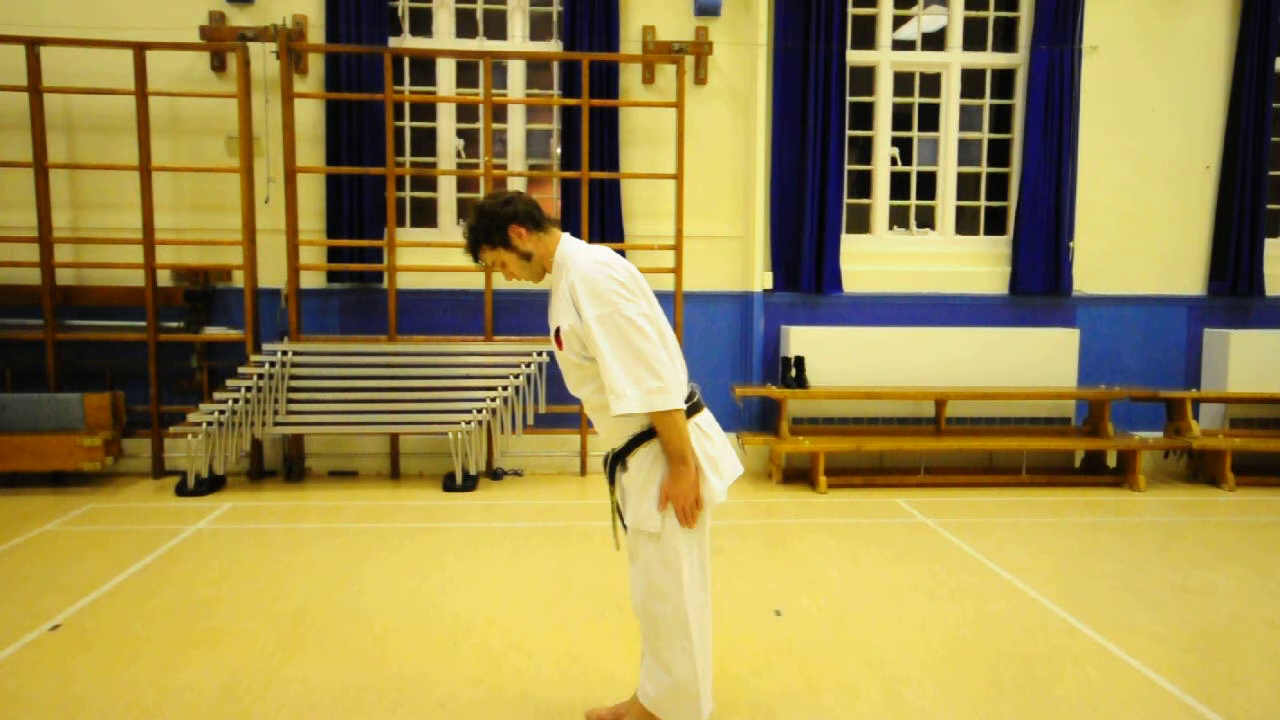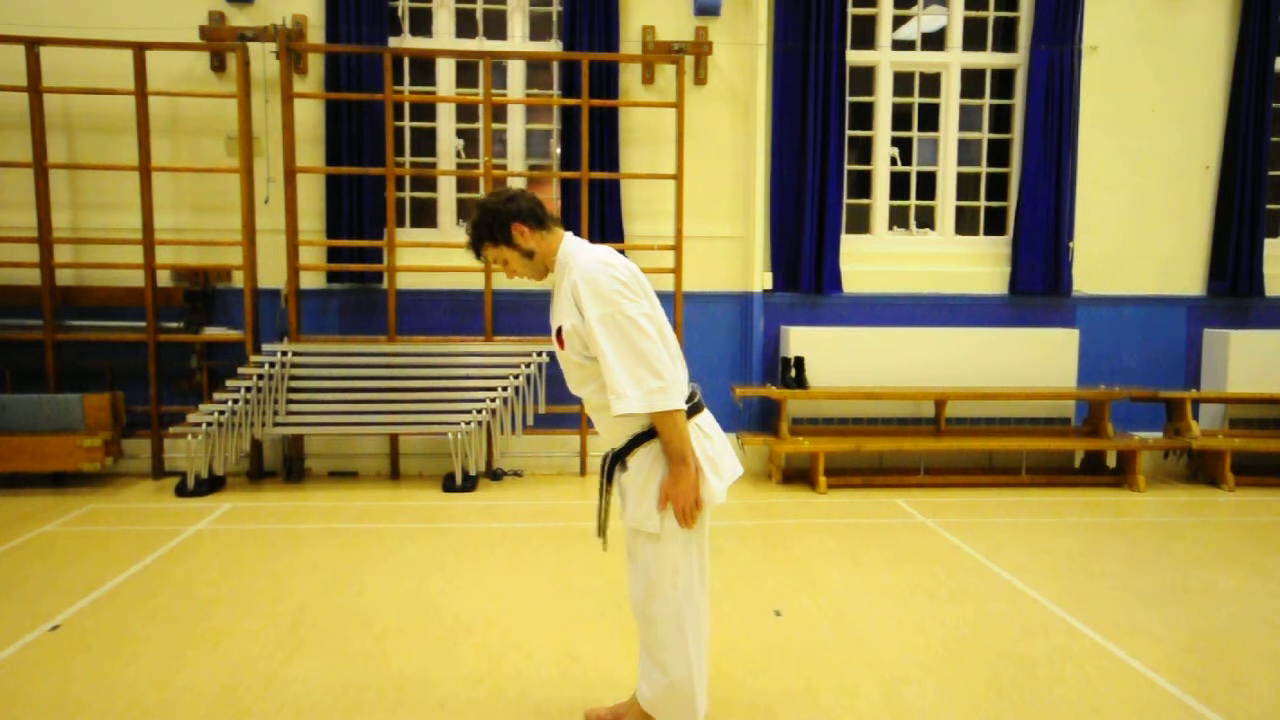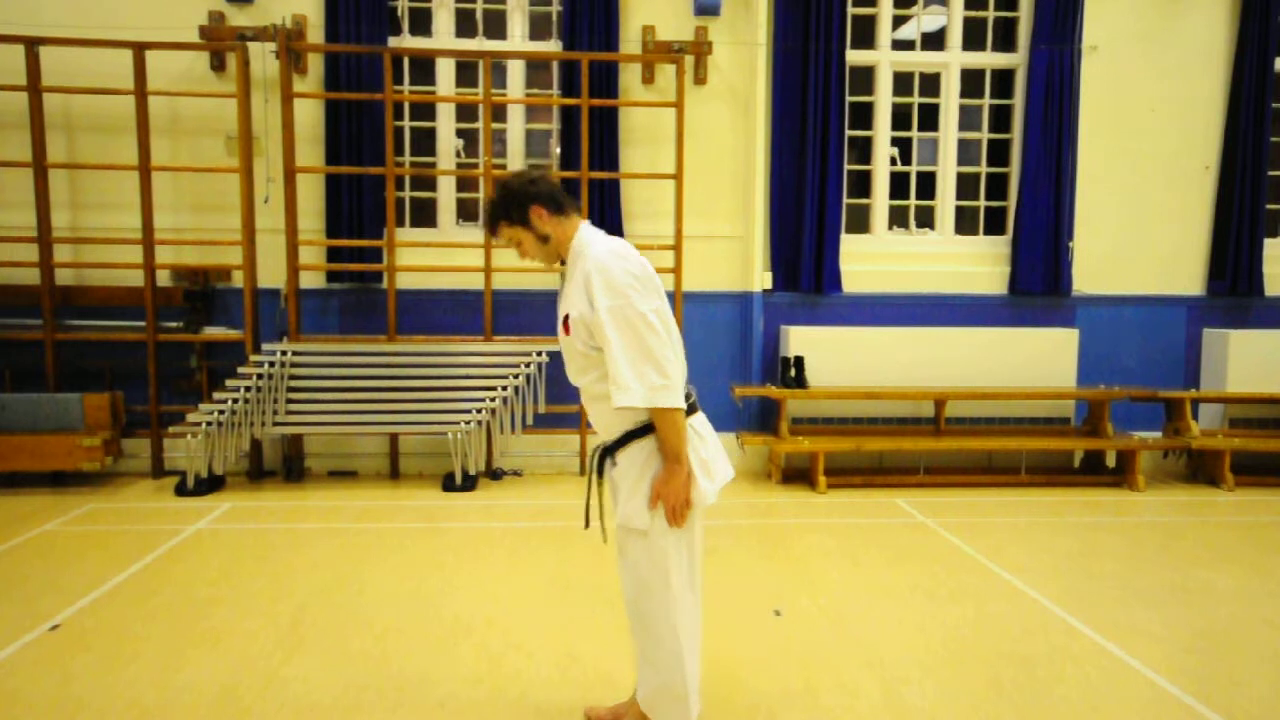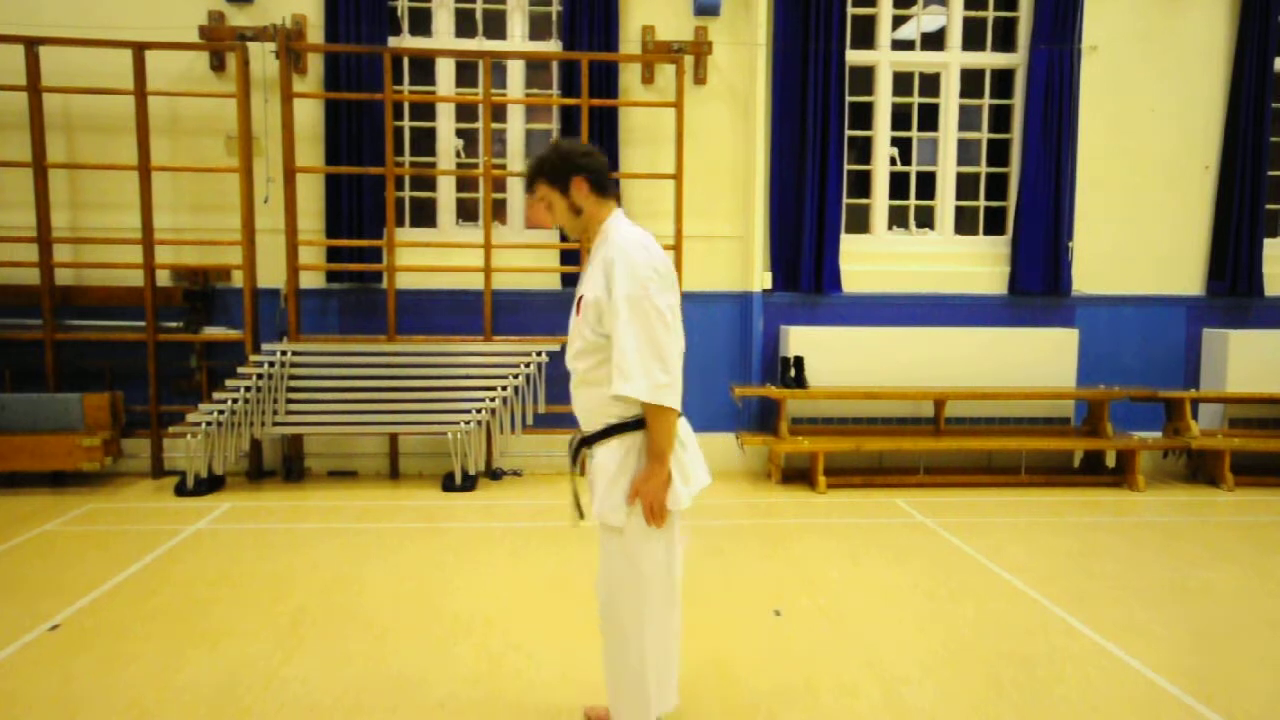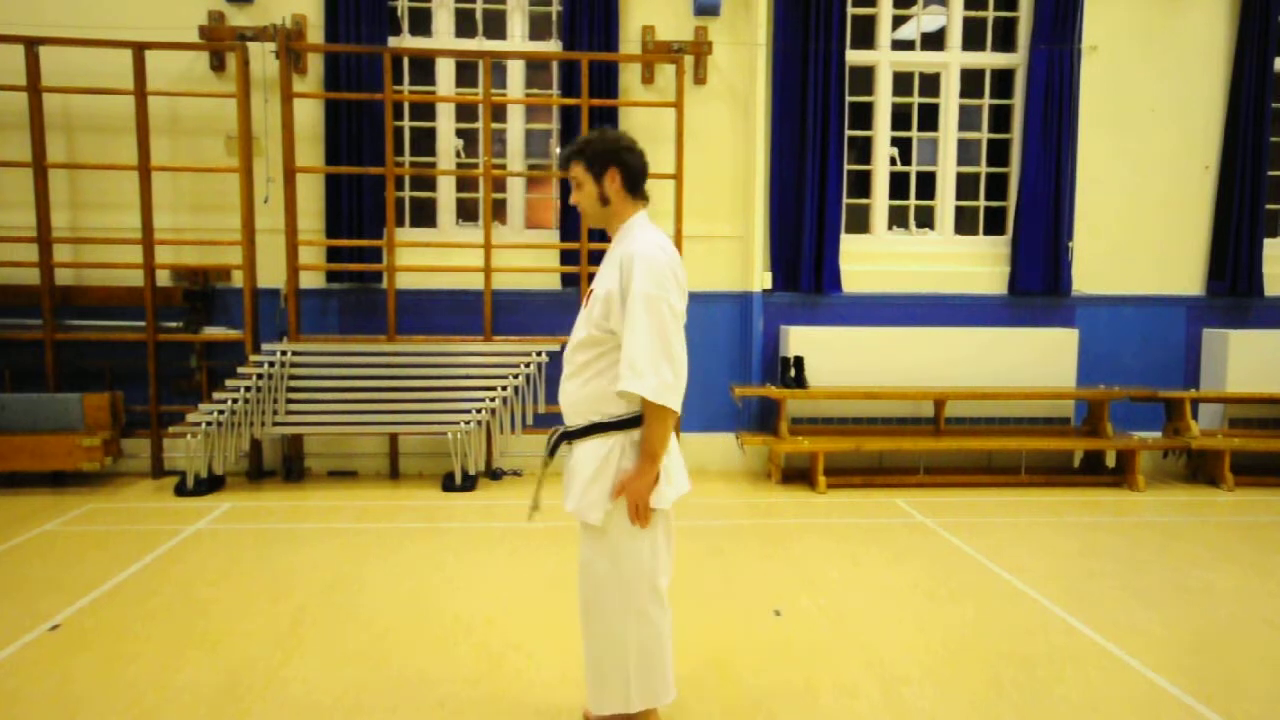
dt=0.2s
person 1, frame 1
left shoulder: (591, 273)
right shoulder: (570, 277)
left elbow: (653, 377)
left wrist: (681, 466)
left hip: (669, 453)
right hip: (645, 453)
left knee: (671, 593)
right knee: (653, 588)
person 1, frame 2
left shoulder: (594, 273)
right shoulder: (572, 278)
left elbow: (653, 379)
left wrist: (682, 466)
left hip: (669, 454)
right hip: (643, 454)
left knee: (669, 594)
right knee: (652, 590)
person 1, frame 3
left shoulder: (607, 264)
right shoulder: (583, 267)
left elbow: (656, 376)
left wrist: (674, 465)
left hip: (660, 454)
right hip: (638, 453)
left knee: (661, 593)
right knee: (646, 588)
person 1, frame 4
left shoulder: (630, 253)
right shoulder: (606, 253)
left elbow: (657, 376)
left wrist: (656, 466)
left hip: (640, 453)
right hip: (621, 451)
left knee: (636, 591)
right knee: (632, 587)
person 1, frame 5
left shoulder: (646, 253)
right shoulder: (625, 250)
left elbow: (660, 377)
left wrist: (647, 467)
left hip: (624, 456)
right hip: (607, 452)
left knee: (626, 591)
right knee: (614, 589)
